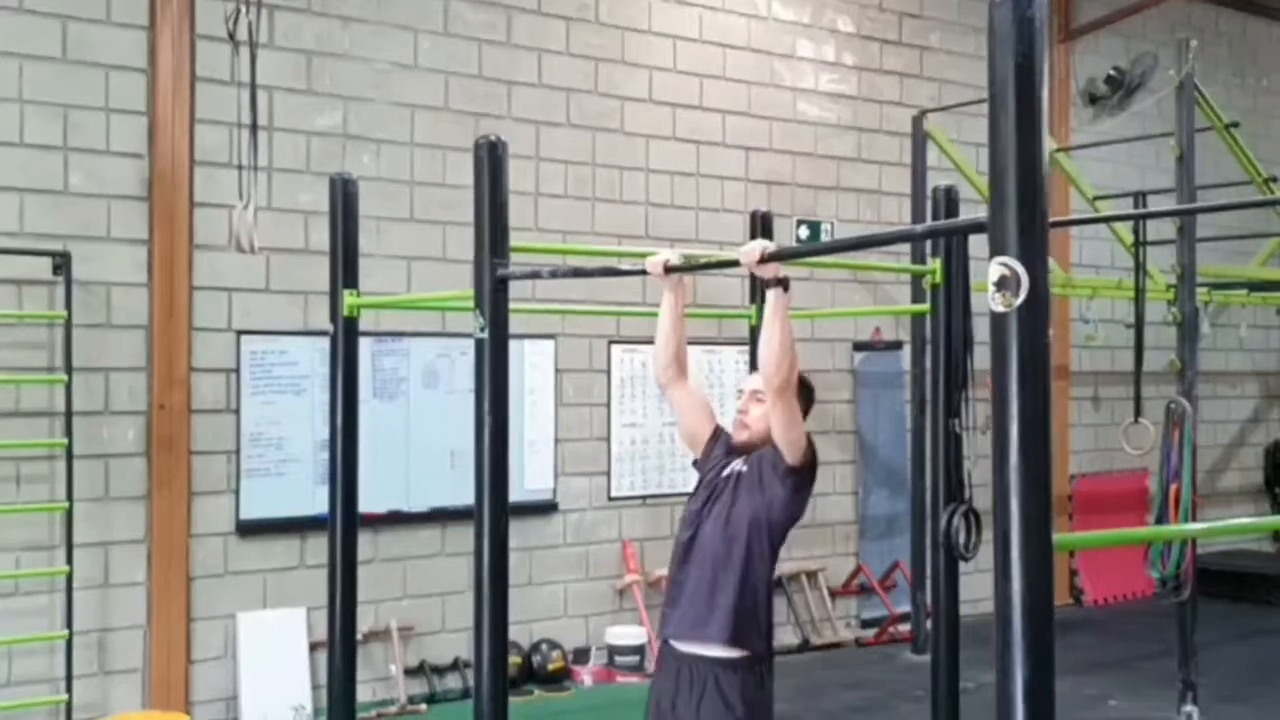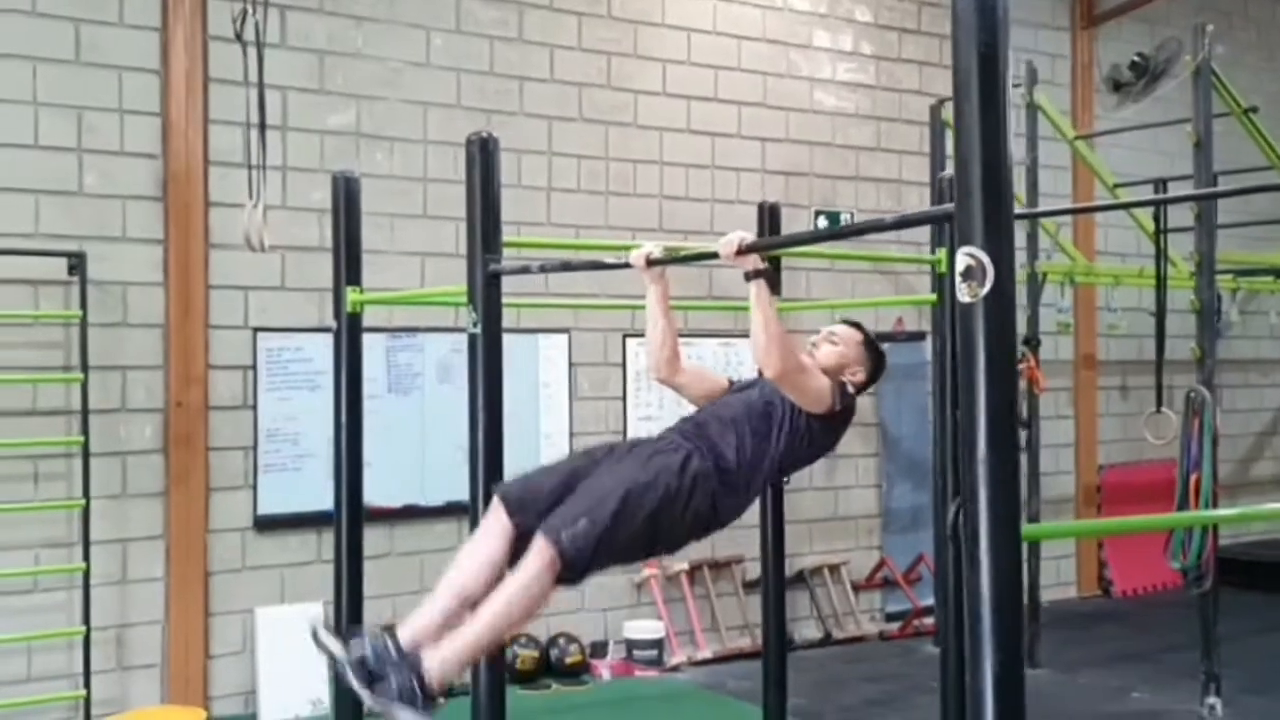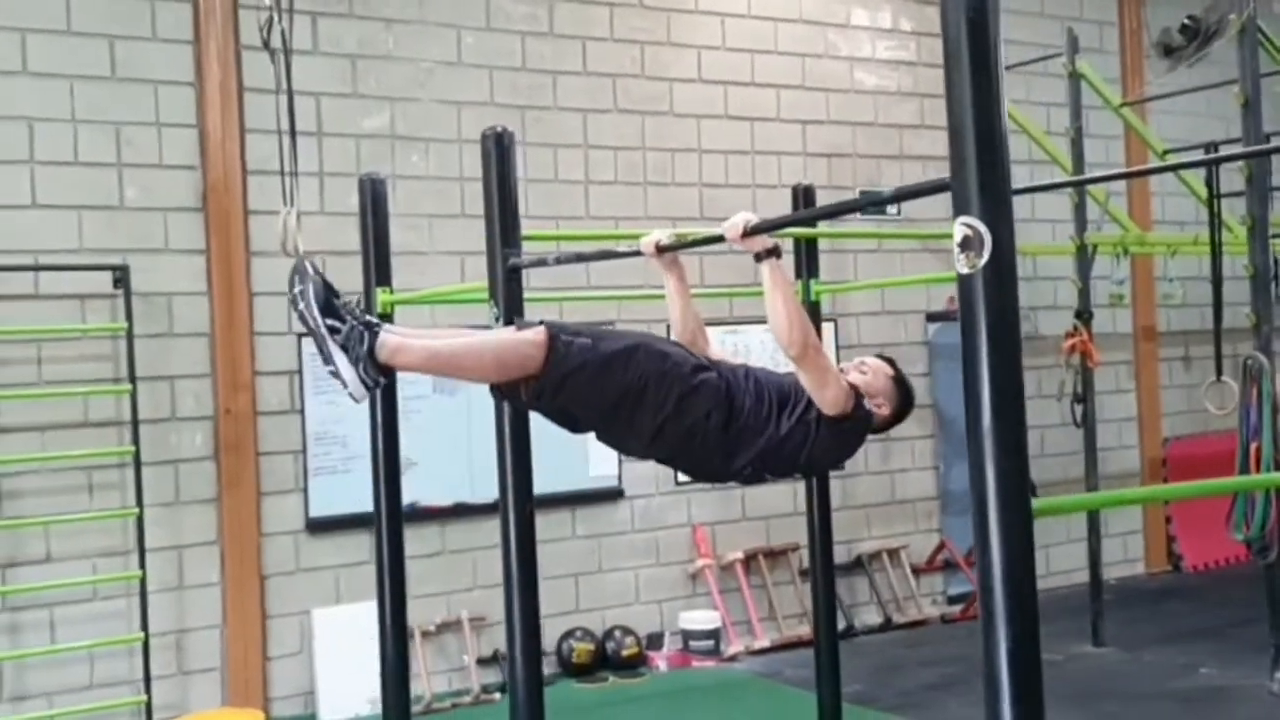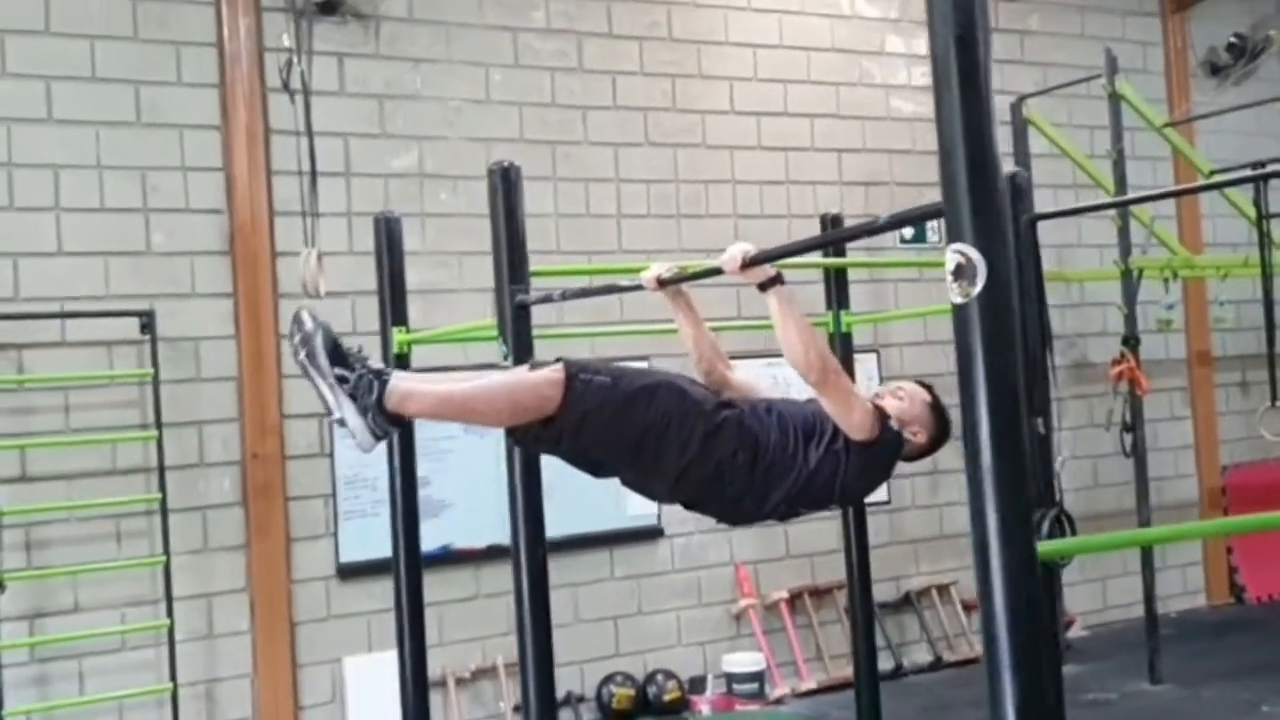
dt=0.7s
person 1, frame 1
left shoulder: (785, 472)
right shoulder: (719, 459)
left elbow: (779, 383)
right elbow: (672, 377)
left wrist: (774, 286)
right wrist: (672, 290)
left hip: (730, 674)
right hip: (676, 661)
person 1, frame 2
left shoulder: (825, 401)
right shoulder: (755, 391)
left elbow: (779, 366)
right elbow: (667, 368)
left wrist: (755, 276)
right wrist: (657, 284)
left hip: (693, 480)
right hip: (662, 457)
left knee: (551, 545)
right knee: (508, 508)
right ankle: (408, 647)
person 1, frame 3
left shoulder: (839, 419)
right shoulder: (788, 401)
left elbow: (800, 347)
right elbow: (694, 347)
left wrist: (766, 254)
right wrist: (672, 268)
left hip: (698, 408)
right hip: (684, 400)
left knee: (540, 346)
right knee: (528, 352)
left ankle: (373, 349)
right ankle: (371, 343)
person 1, frame 4
left shoulder: (869, 449)
right shoulder: (813, 430)
left elbow: (819, 372)
right elbow: (718, 375)
left wrist: (769, 283)
right wrist: (678, 298)
left hip: (719, 451)
right hip: (703, 445)
left knee: (555, 385)
right knee: (537, 395)
left ankle: (384, 397)
right ankle: (380, 393)
